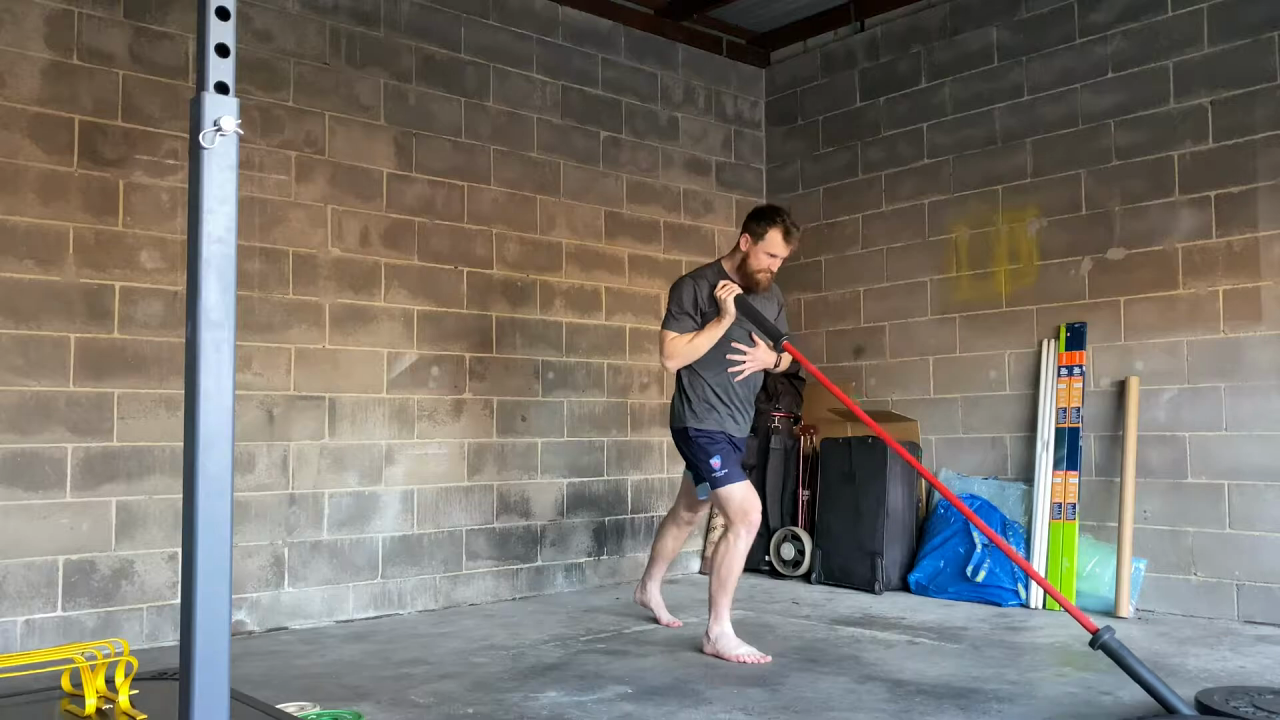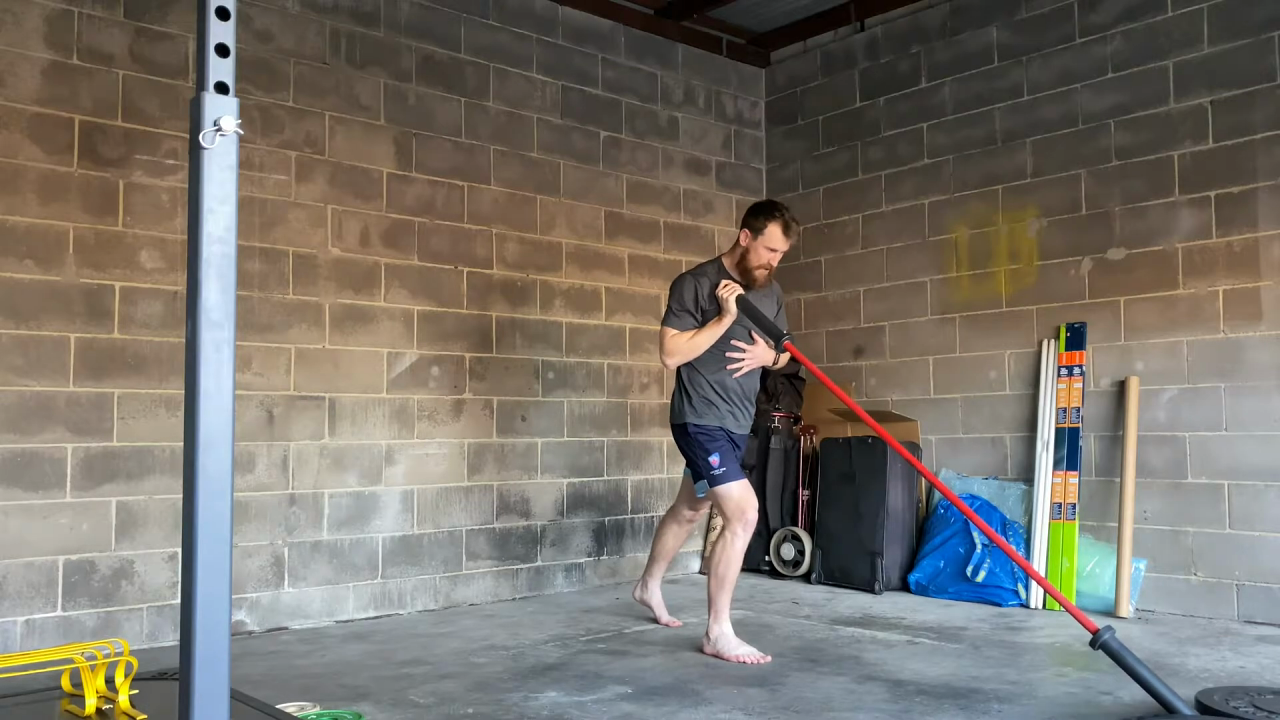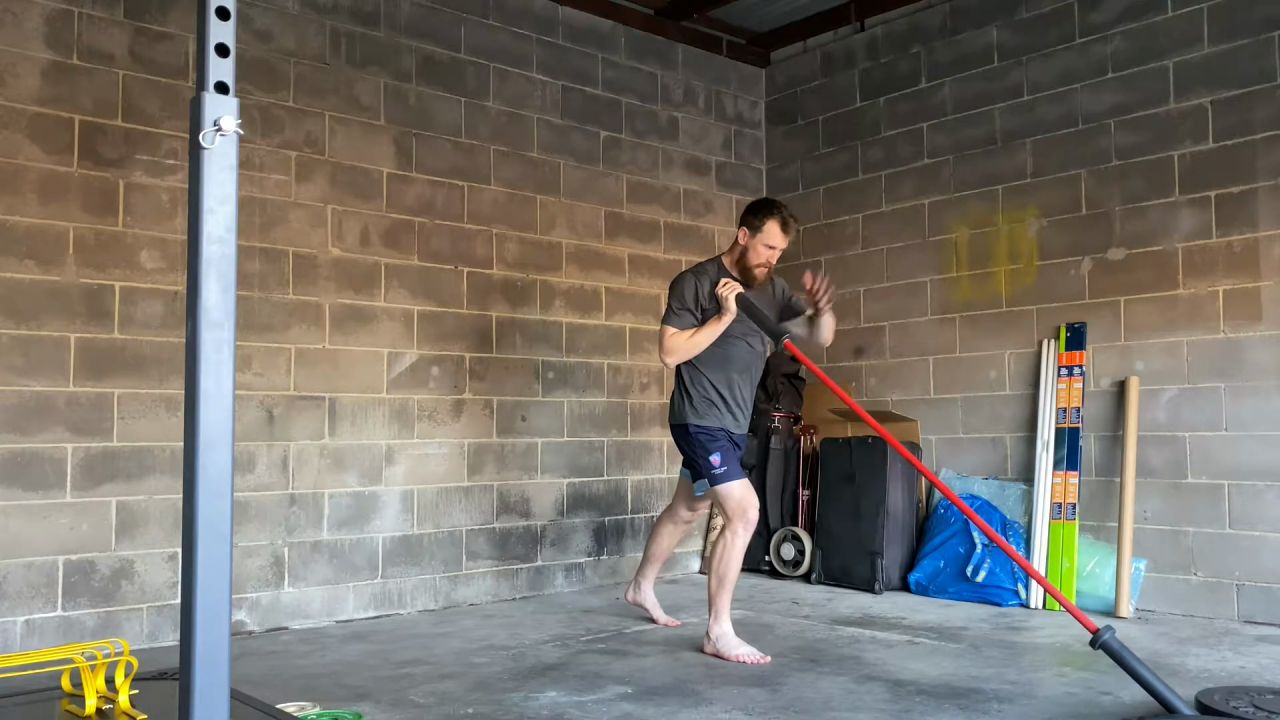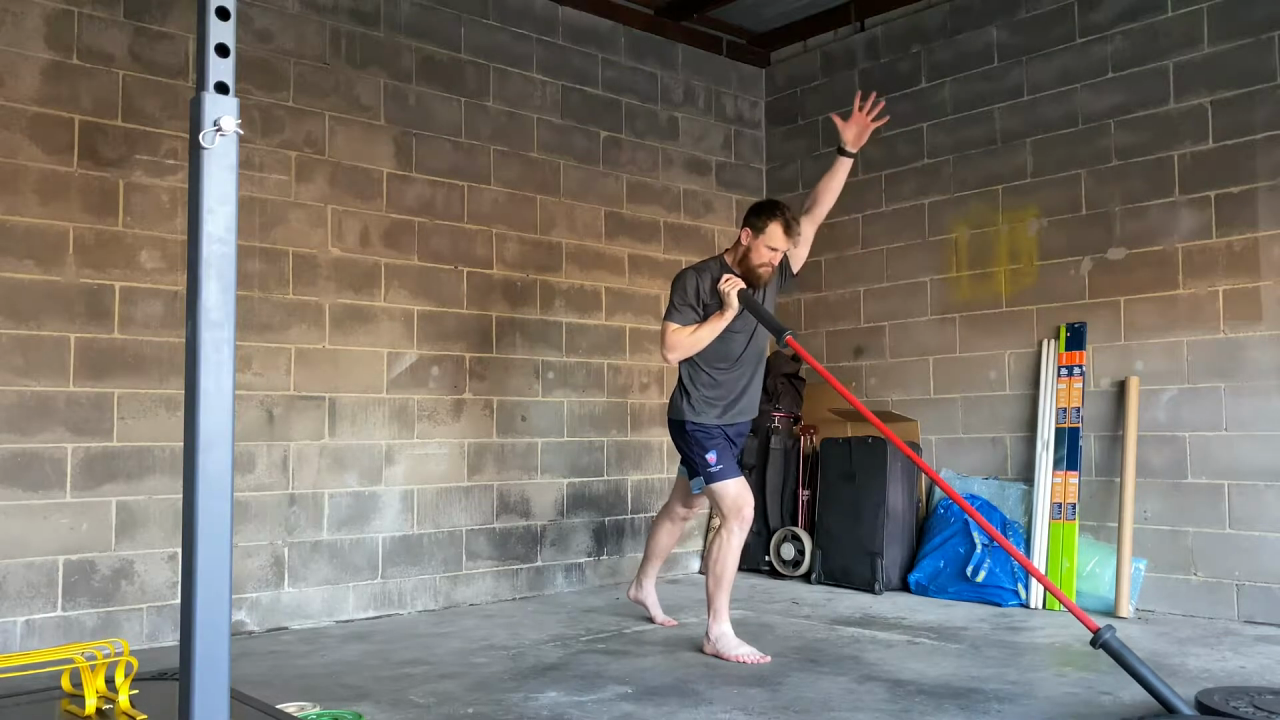
dt=0.7s
person 1, frame 1
left shoulder: (770, 294)
right shoulder: (694, 286)
left elbow: (786, 354)
right elbow: (670, 356)
left wrist: (771, 357)
right wrist: (723, 319)
left hip: (735, 424)
right hip: (701, 423)
left knee: (688, 511)
right knee: (746, 515)
left ankle: (649, 587)
right ankle: (718, 633)
person 1, frame 2
left shoulder: (770, 290)
right shoulder: (695, 284)
left elbow: (784, 350)
right elbow: (671, 353)
left wrist: (771, 354)
right wrist: (724, 317)
left hip: (736, 421)
right hip: (701, 419)
left knee: (690, 509)
right knee: (743, 513)
left ankle: (649, 585)
right ankle: (718, 633)
person 1, frame 3
left shoulder: (773, 289)
right shoulder: (695, 282)
left elbow: (819, 336)
right elbow: (669, 351)
left wrist: (820, 309)
right wrist: (722, 316)
left hip: (734, 425)
right hip: (701, 422)
left knee: (686, 509)
right knee: (744, 511)
left ankle: (641, 587)
right ankle: (718, 633)
person 1, frame 4
left shoulder: (772, 274)
right shoulder: (696, 280)
left elbow: (816, 212)
right elbow: (672, 349)
left wrist: (848, 150)
right wrist: (726, 311)
left hip: (734, 420)
right hip: (699, 420)
left knee: (683, 507)
right knee: (739, 511)
left ankle: (644, 585)
right ankle: (718, 633)
